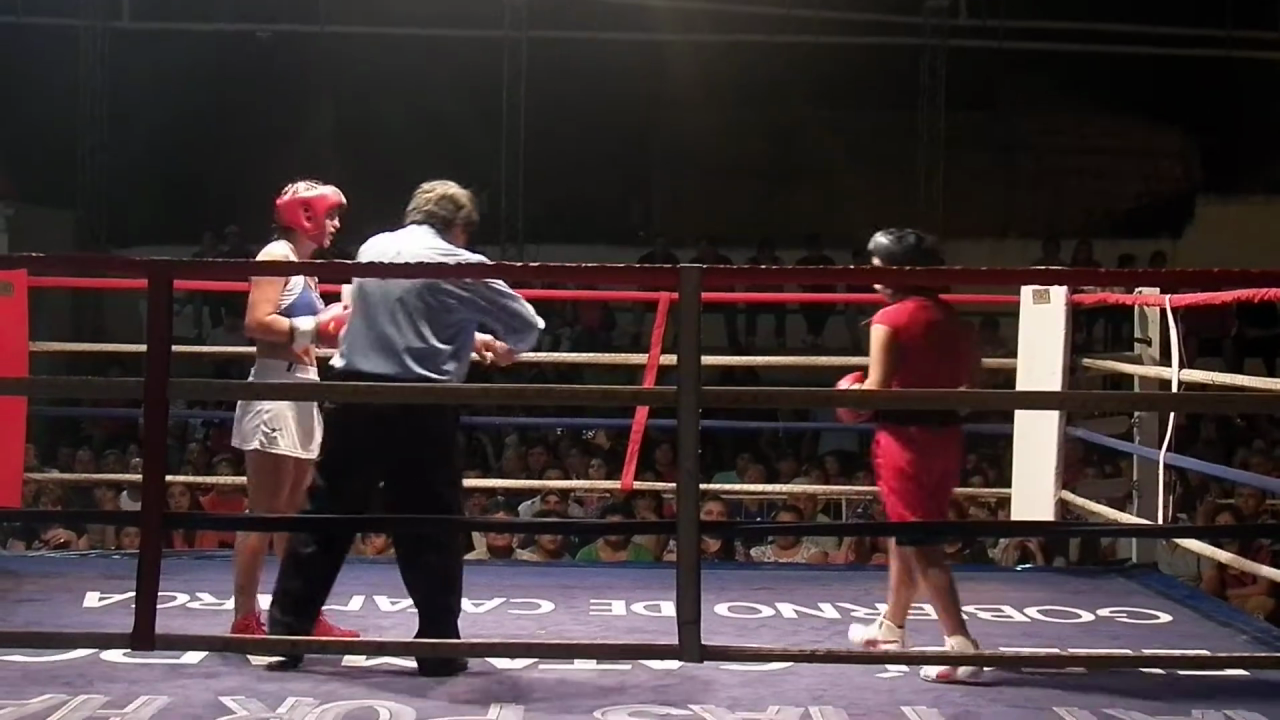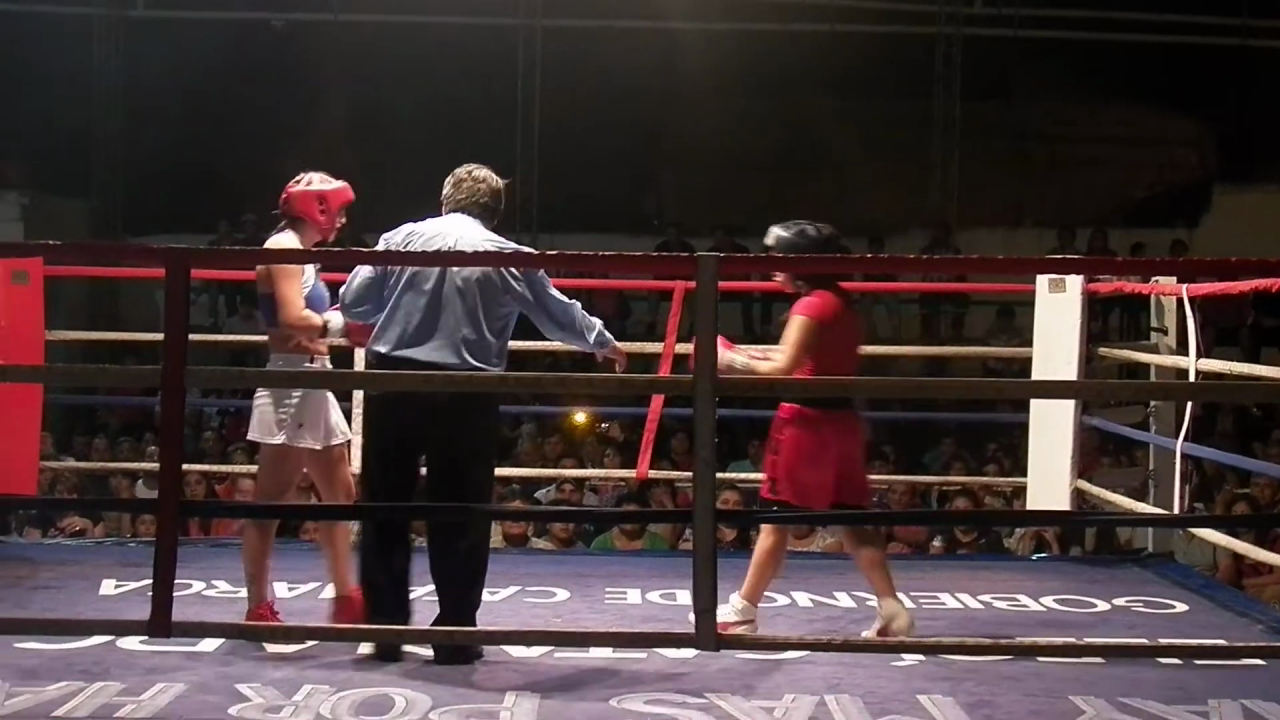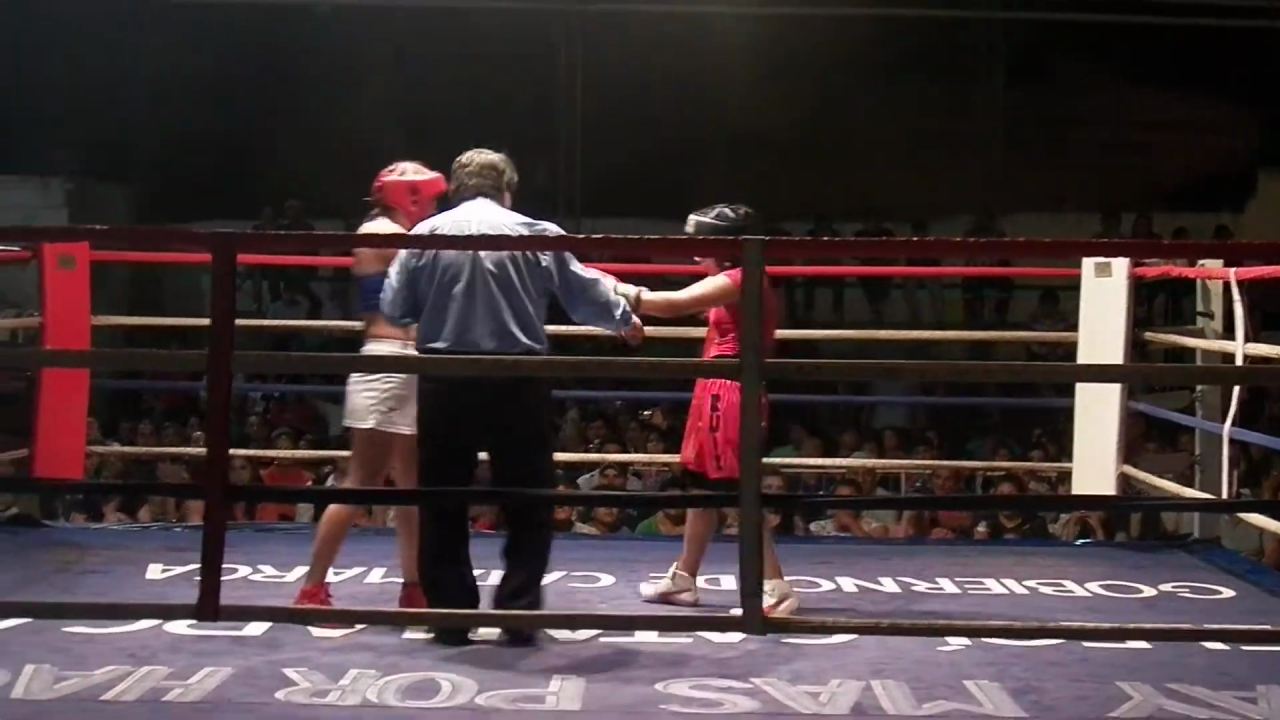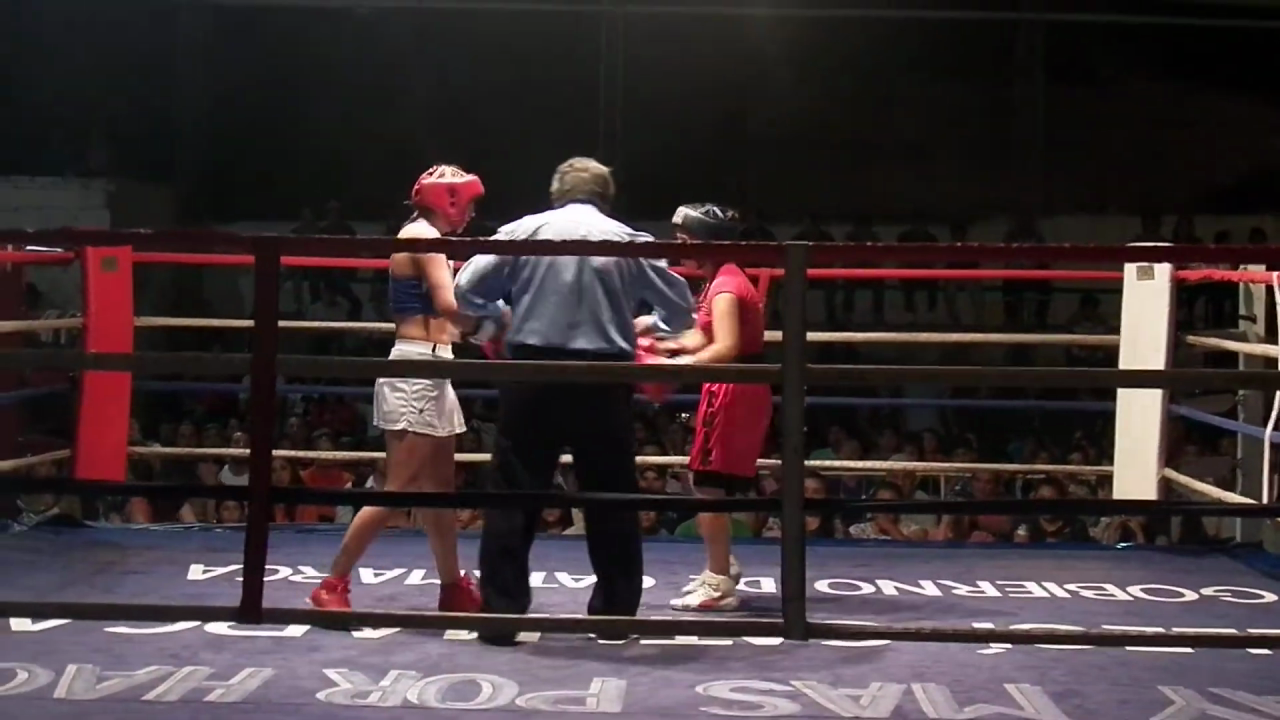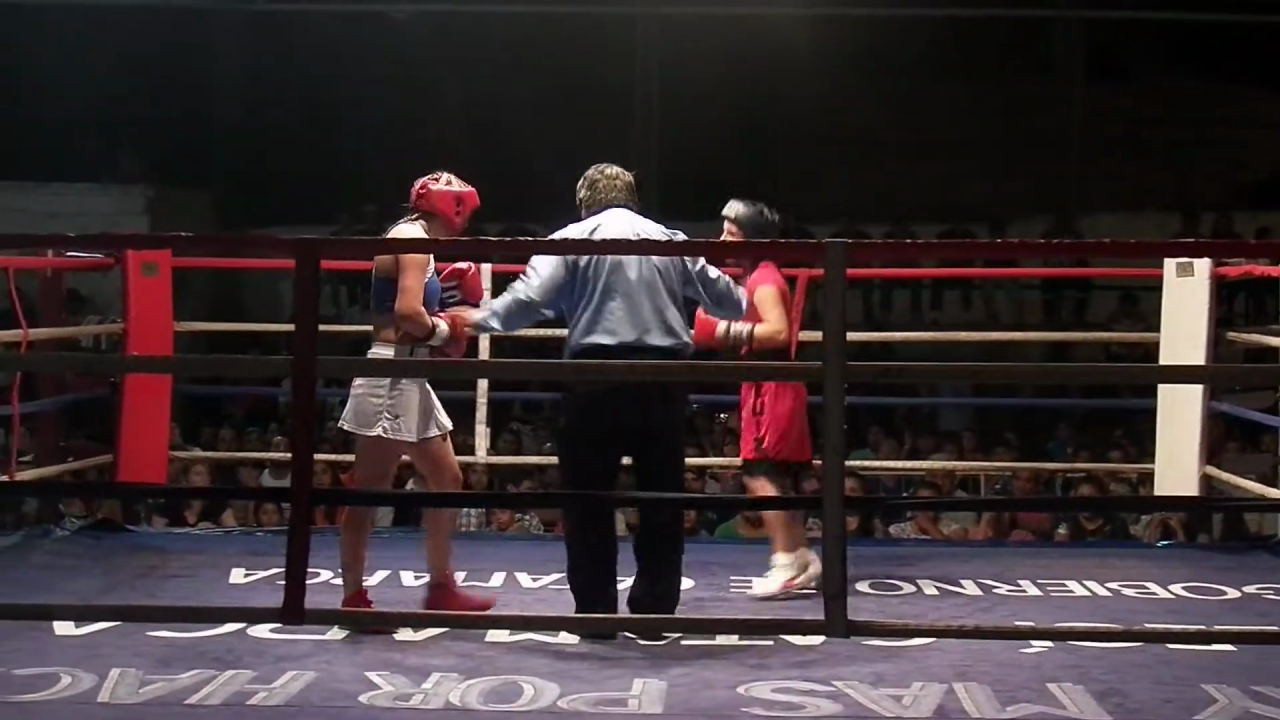
dt=0.5s
person 1, frame 1
left shoulder: (373, 249)
right shoulder: (461, 266)
right elbow: (524, 326)
right wrist: (508, 345)
left hip: (354, 398)
right hip: (420, 410)
left knee: (326, 517)
right knee: (432, 528)
left ankle: (285, 631)
right ankle: (437, 644)
person 1, frame 2
left shoulder: (400, 239)
right shoulder: (509, 259)
left elbow: (352, 304)
right elbow: (563, 317)
right wrist: (604, 344)
left hip: (393, 388)
right hip: (464, 399)
left knee: (385, 511)
right knee: (460, 518)
left ankle: (386, 629)
right ankle: (454, 633)
person 1, frame 3
left shoulder: (424, 234)
right shoulder: (537, 235)
left elbow: (395, 309)
right elbow: (587, 298)
right wrist: (626, 319)
left hip: (445, 381)
right hip: (516, 382)
left knee: (444, 502)
right knee: (527, 502)
left ankle: (450, 616)
right ankle: (517, 609)
person 1, frame 4
left shoulder: (522, 232)
right shoulder: (630, 243)
left elbow: (468, 290)
right elbow: (680, 309)
left wrist: (515, 313)
right wrist: (651, 325)
left hip: (533, 378)
right hip: (602, 384)
left knee: (513, 499)
right knee: (612, 502)
left ankle: (501, 614)
right ankle: (615, 613)
person 1, frame 5
left shoulder: (573, 238)
right shoulder: (671, 240)
left elbow: (529, 297)
right elbow: (716, 290)
left wrist: (482, 318)
right wrist: (744, 310)
left hip: (600, 375)
right hip: (663, 376)
left knee: (588, 496)
right knee: (660, 495)
left ankle: (596, 610)
right ankle: (653, 606)
person 2, frame 1
left shoulder: (304, 268)
right shoulder: (277, 254)
left elbow: (304, 332)
right elbow: (258, 323)
right wrist: (313, 327)
left knee: (293, 513)
right knee: (266, 513)
right ankle: (244, 622)
person 2, frame 2
left shoulder: (300, 254)
right shoulder: (284, 247)
left elbow: (306, 320)
right elbow: (292, 320)
left wrist: (345, 320)
right wrist: (343, 324)
left hip: (313, 385)
right hip: (292, 385)
left knee: (339, 494)
right knee: (271, 501)
left ankle: (347, 600)
right ankle: (258, 611)
person 2, frame 3
left shoulder: (388, 239)
right shoulder: (382, 234)
left hip: (402, 367)
right hip: (387, 367)
left knee: (414, 484)
right knee: (361, 483)
left ankle: (415, 589)
right ankle: (312, 591)
person 2, frame 4
left shoulder: (421, 239)
right shoulder: (424, 238)
right elbow: (449, 306)
left hip: (427, 371)
left knee: (441, 487)
right knee: (401, 488)
left ankle: (454, 589)
right ankle: (333, 584)
person 2, frame 5
left shoulder: (411, 239)
right shoulder: (413, 238)
right elbow: (407, 311)
left wrist: (445, 299)
right wrist: (443, 333)
left hip: (408, 375)
right hip: (392, 375)
left knee: (446, 480)
right knee: (369, 491)
left ankle: (441, 588)
right ankle: (354, 598)
person 3, frame 1
left shoulder: (889, 318)
right shoulder: (953, 319)
left elbow: (877, 387)
right elbow: (971, 383)
left hip: (903, 438)
right hip: (945, 434)
left knee: (920, 546)
right knee: (905, 538)
left ankle: (959, 643)
right ankle: (890, 628)
person 3, frame 2
left shoulder: (809, 307)
right shoulder: (840, 302)
left elbow: (782, 367)
left wrist: (732, 360)
right wrist: (750, 357)
left hip: (806, 420)
right hip: (840, 418)
left knee: (775, 518)
right knee: (852, 521)
left ankle: (742, 610)
right ankle: (891, 611)
person 3, frame 3
left shoulder: (738, 280)
right shoulder: (726, 279)
left elbow: (673, 304)
right elbow: (678, 304)
left hip: (730, 391)
right hip: (719, 388)
left knee: (731, 490)
right knee: (704, 486)
left ankle: (776, 590)
right ankle: (682, 579)
person 3, frame 4
left shoulder: (726, 286)
right shoulder: (715, 278)
left elbow: (725, 349)
right elbow: (701, 338)
left wrist: (674, 367)
right wrist: (665, 345)
left hip: (732, 390)
right hip: (732, 390)
left knee: (708, 486)
right knee: (713, 485)
left ankle: (719, 586)
right ankle: (719, 572)
person 3, frame 5
left shoulder: (762, 278)
right shoulder: (754, 276)
left elbow: (776, 331)
left wrist: (726, 331)
right wrist: (719, 330)
left hip: (770, 385)
right hip: (763, 382)
left knee: (760, 475)
right knee: (778, 477)
left ankle: (788, 562)
right ankle: (803, 561)
